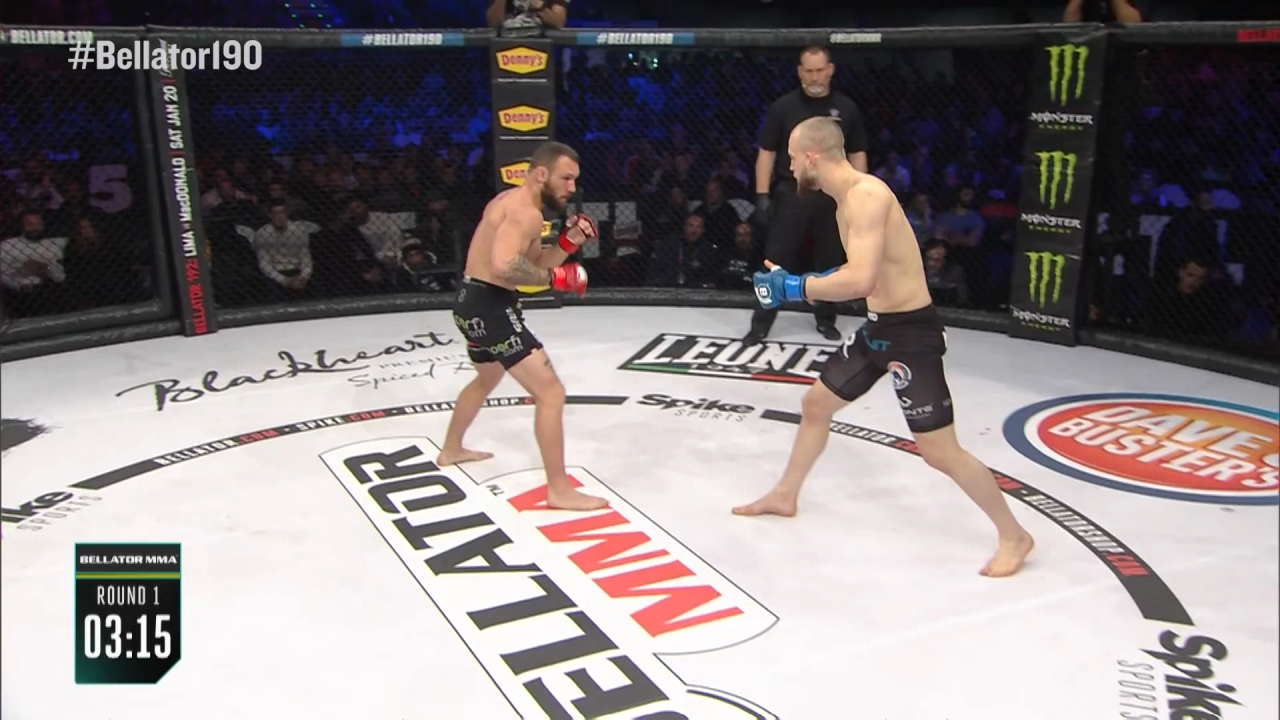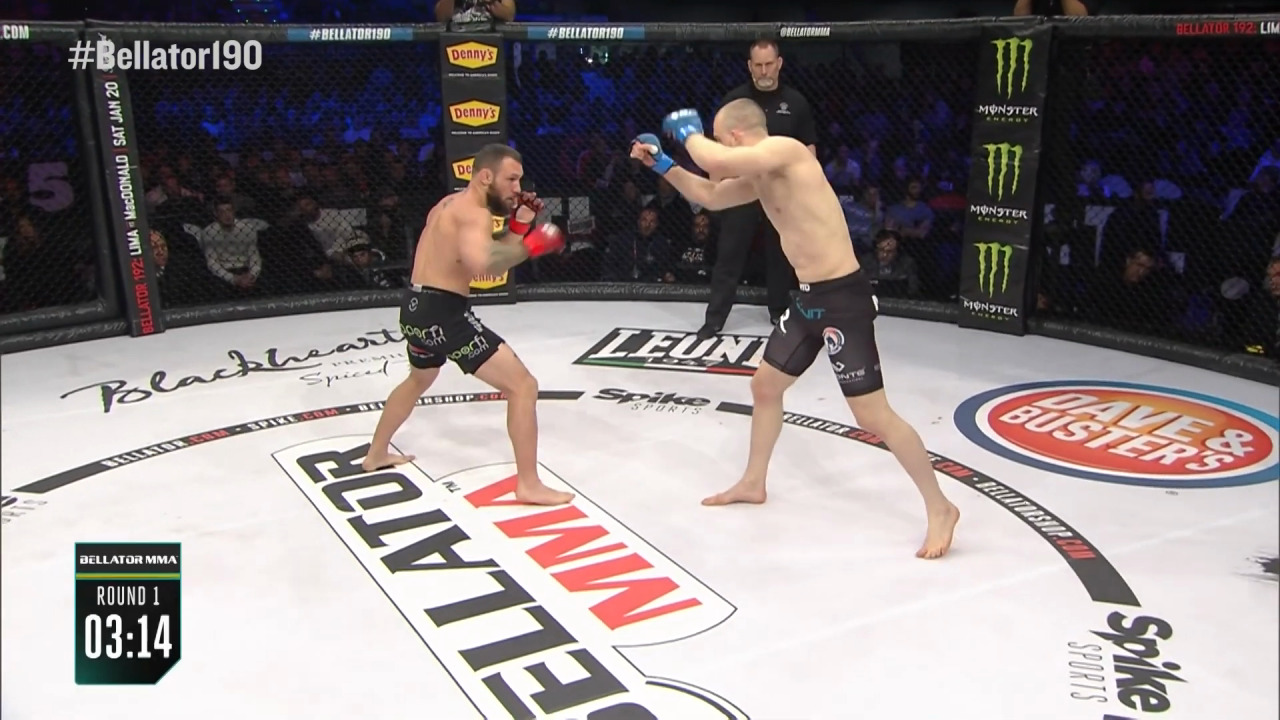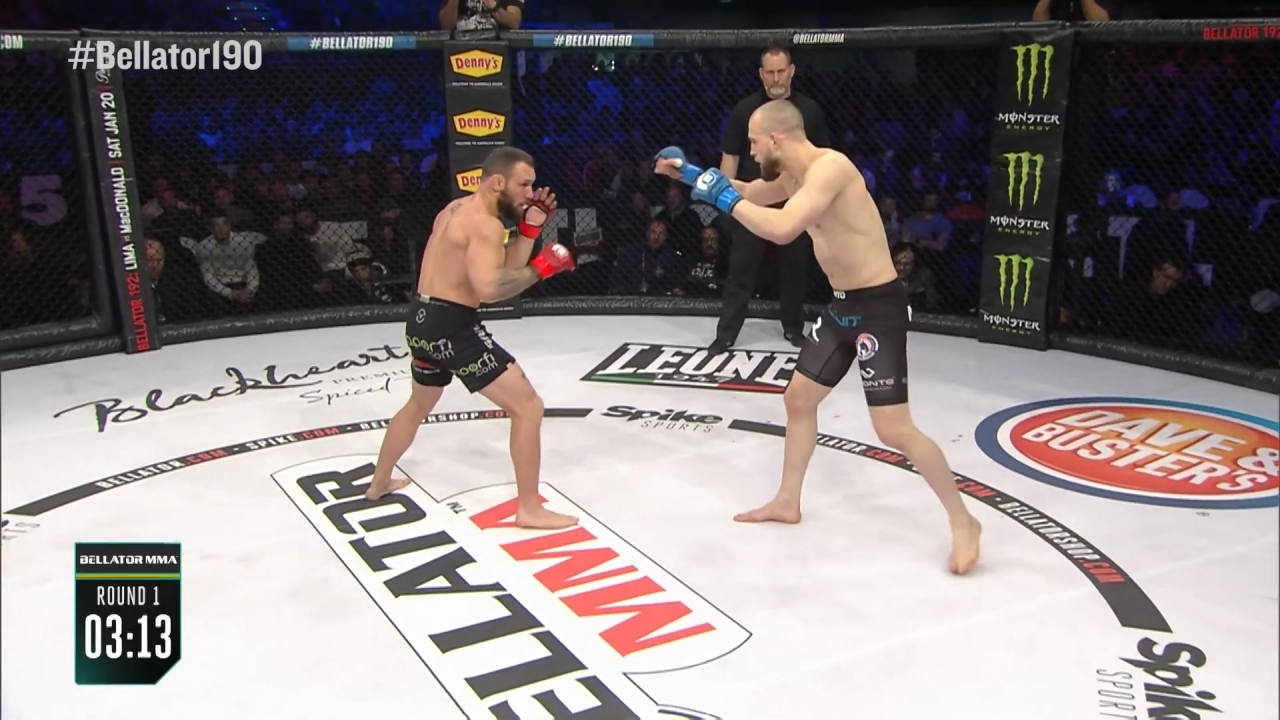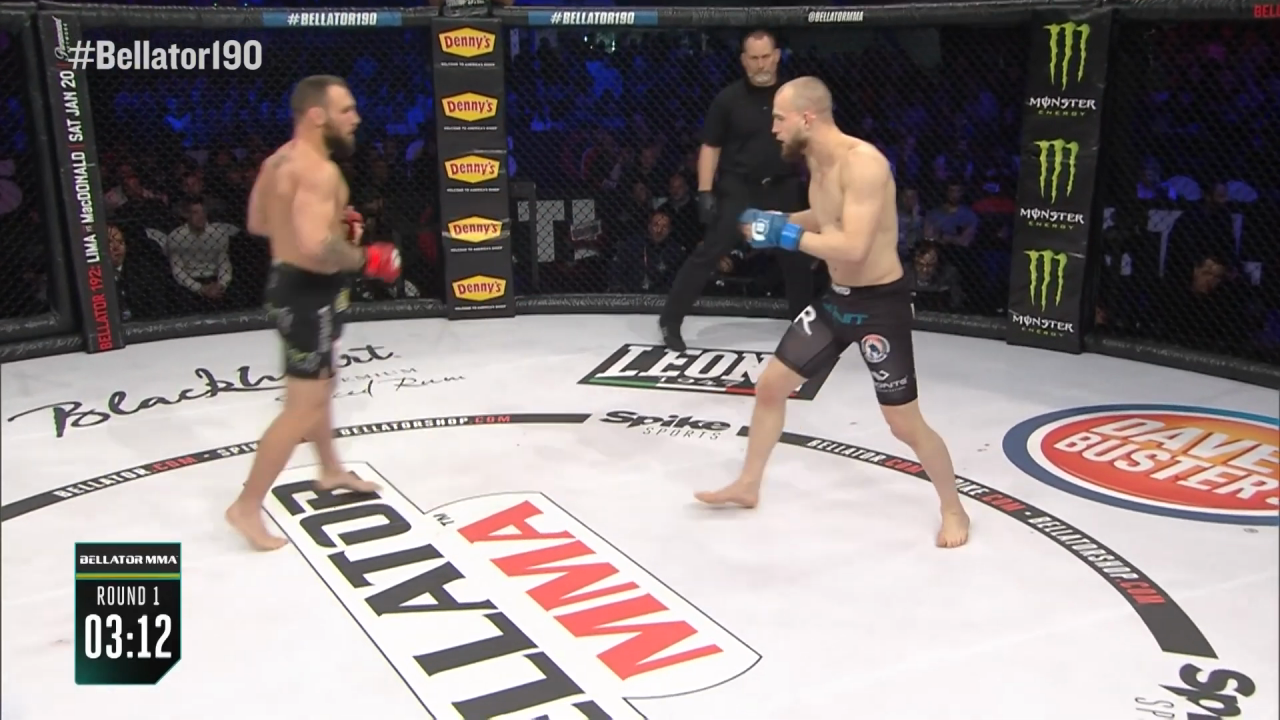
dt=1s
person 1, frame 1
left shoulder: (866, 196)
right shoulder: (849, 197)
left elbow: (860, 280)
left wrist: (795, 287)
right wrist: (818, 284)
left hip: (911, 333)
right hip: (877, 328)
left knee: (940, 451)
right knee: (815, 406)
left ankle: (1013, 537)
right ankle: (784, 496)
person 1, frame 2
left shoulder: (786, 150)
right shoulder: (763, 174)
left elbow: (712, 161)
right elbow: (712, 195)
left wrist: (687, 129)
right wrist: (662, 162)
left hip: (843, 299)
right hip: (809, 297)
left knee: (874, 416)
right knee: (765, 387)
left ankle: (939, 511)
right ankle: (752, 484)
person 1, frame 3
left shoulder: (829, 167)
right shoulder: (795, 175)
left elbow: (781, 230)
right elbow: (753, 195)
left wrist: (724, 199)
right wrist: (690, 171)
left hip: (879, 308)
right hip: (842, 305)
left knee: (894, 429)
right knee: (799, 401)
left ankle: (962, 523)
right ankle: (787, 503)
person 1, frame 4
left shoulder: (864, 163)
right shoulder: (818, 159)
left elbow: (852, 248)
left wrist: (788, 236)
right wrist: (776, 222)
left hip: (880, 304)
right hip: (836, 300)
left knee: (906, 425)
right knee: (769, 386)
left ankle: (953, 510)
right ankle: (747, 486)
person 2, frame 1
left shoulder: (511, 201)
right shoulder: (525, 211)
left elbow: (533, 264)
right elbow: (504, 266)
left wrist: (570, 240)
right wrist: (557, 277)
left hip: (473, 302)
right hip: (489, 307)
left knee: (487, 378)
right knee: (551, 394)
left ankle: (451, 449)
right ankle: (560, 491)
person 2, frame 2
left shoulder: (451, 204)
right shoulder: (472, 213)
left elbow: (493, 265)
right elbow: (482, 262)
left wrist: (519, 224)
right wrist: (532, 243)
left hip: (417, 307)
right hip: (444, 313)
left knee: (419, 381)
right knee: (523, 387)
left ankle: (377, 454)
right ankle: (529, 486)
person 2, frame 3
left shoulder: (458, 210)
right shoulder: (485, 223)
left elbow: (504, 271)
right elbow: (488, 289)
left wrist: (530, 226)
right wrist: (542, 267)
left hip: (423, 320)
right hip: (453, 327)
left knee: (418, 406)
right knee: (527, 408)
left ankle: (380, 482)
right ankle: (529, 508)
person 2, frame 4
left shoulder: (278, 160)
right shoulder: (318, 171)
left elbow: (257, 221)
right elbow: (316, 247)
right wrist: (368, 258)
left hip: (289, 286)
right hip: (307, 294)
left knee: (319, 390)
right knee: (302, 408)
left ankle: (333, 472)
right ankle: (246, 507)
person 3, frame 1
left shoulder: (846, 109)
right shoulder: (783, 107)
left elbow: (857, 155)
right elbow: (767, 152)
right wrist: (762, 194)
left hip: (831, 195)
right hip: (790, 193)
left knee: (829, 261)
right knee: (776, 260)
left ankle: (826, 320)
right ankle: (760, 325)
person 3, frame 2
left shoulder: (796, 102)
right shoulder: (734, 100)
left elbow: (807, 147)
left knee: (781, 254)
right knee: (729, 255)
left ankle: (779, 312)
right ankle: (715, 318)
person 3, frame 3
left shoulder: (809, 110)
right shoulder: (745, 109)
right elbow: (730, 157)
left knee: (795, 267)
right knee: (741, 267)
left ankle: (793, 327)
right ankle: (726, 333)
person 3, frame 4
right shoulder: (728, 98)
right elbow: (710, 148)
right wrist: (705, 193)
left hip: (784, 190)
right hip: (738, 189)
left knee: (798, 262)
right knee: (707, 255)
right ankle: (670, 321)
